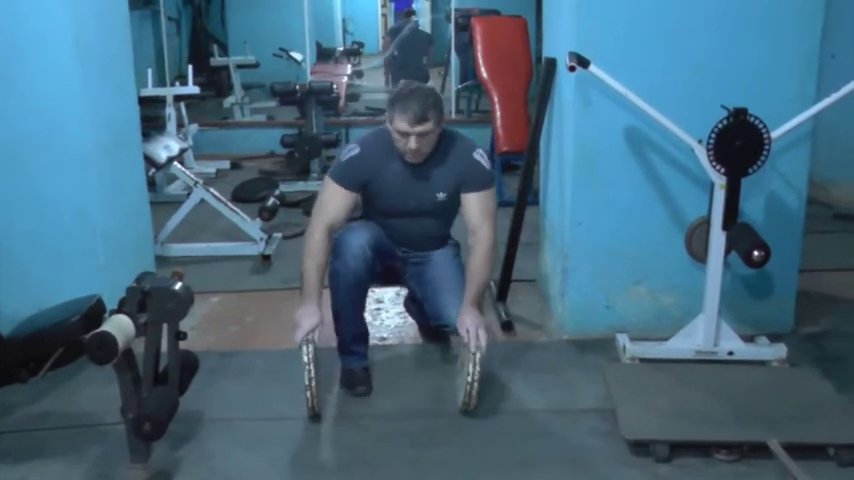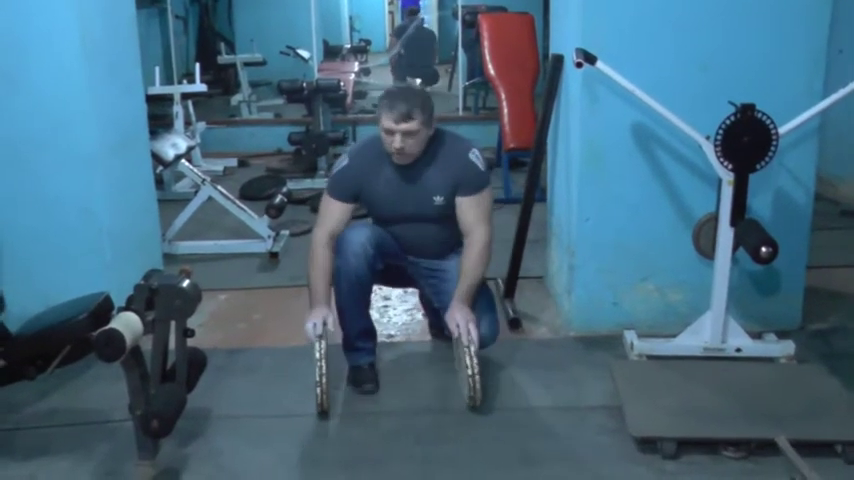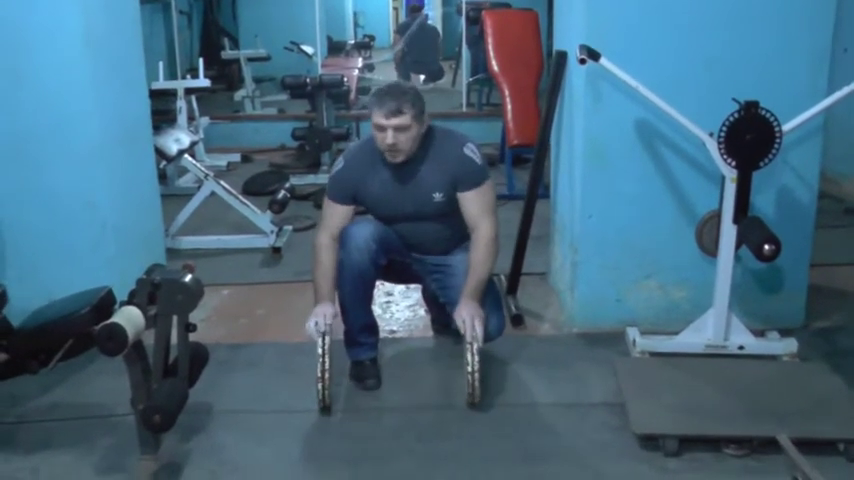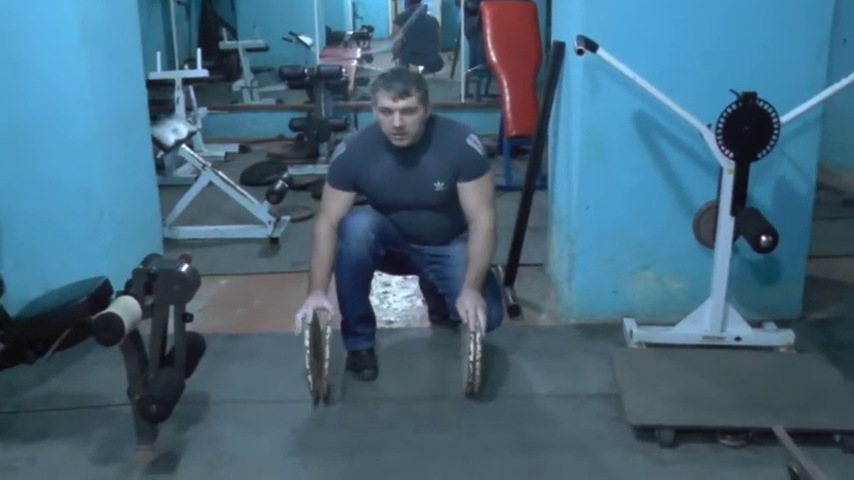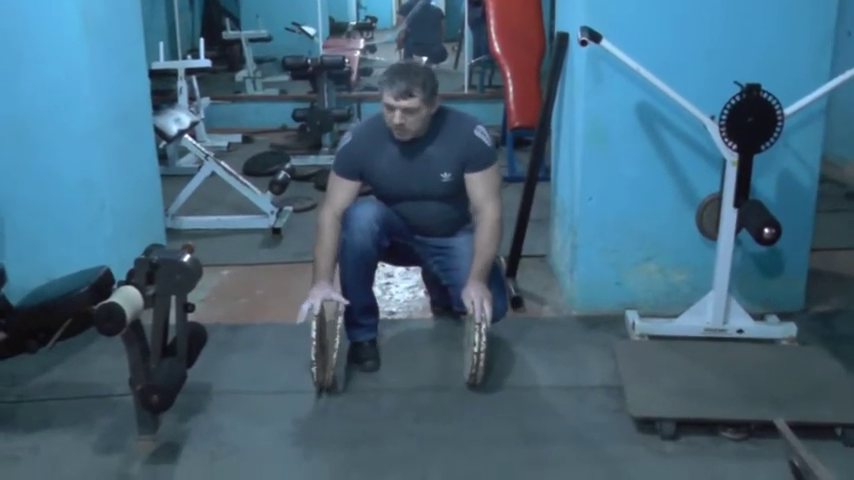
dt=0.4s
person 1, frame 1
left shoulder: (468, 158)
right shoulder: (362, 152)
left elbow: (481, 234)
right elbow: (322, 225)
left wrist: (471, 307)
right wrist: (310, 302)
left hip: (432, 252)
right hip: (379, 245)
left knee: (454, 318)
right knee: (353, 242)
left ankle: (421, 308)
right ankle: (352, 358)
person 1, frame 2
left shoulder: (463, 158)
right shoulder: (356, 162)
left elbow: (478, 235)
right elbow: (324, 235)
left wrist: (460, 303)
right wrist: (319, 305)
left hip: (445, 259)
right hip: (390, 255)
left knee: (481, 332)
right knee: (353, 241)
left ankle: (435, 305)
right ankle: (360, 355)
person 1, frame 3
left shoulder: (459, 153)
right shoulder: (352, 164)
left elbow: (484, 229)
right elbow: (328, 236)
left wrist: (470, 299)
right wrist: (324, 301)
left hip: (449, 255)
right hip: (393, 252)
left knee: (487, 326)
right knee: (357, 236)
left ankle: (438, 301)
right ankle: (362, 351)
person 1, frame 4
left shoulder: (461, 143)
right shoulder: (353, 151)
left elbow: (482, 220)
right elbow: (327, 223)
left wrist: (471, 289)
right wrist: (317, 291)
left hip: (447, 246)
right hip: (391, 243)
left knee: (485, 316)
right knee: (355, 226)
left ankle: (436, 291)
right ankle: (359, 341)
person 1, frame 5
left shoulder: (469, 135)
right shoulder: (360, 140)
left elbow: (488, 211)
right elbow: (332, 212)
left wrist: (477, 280)
right wrist: (322, 281)
left hip: (451, 237)
right hip: (395, 234)
left knee: (490, 307)
right knee: (360, 216)
left ankle: (438, 282)
right ankle: (361, 332)
